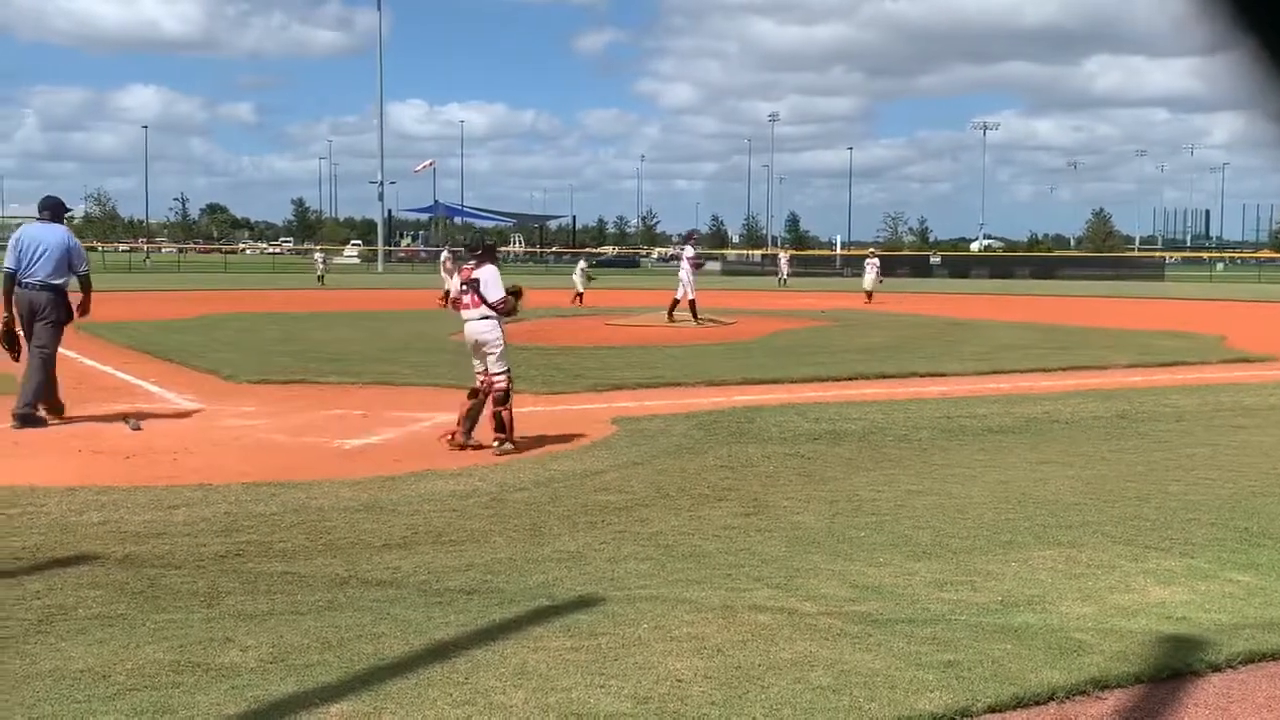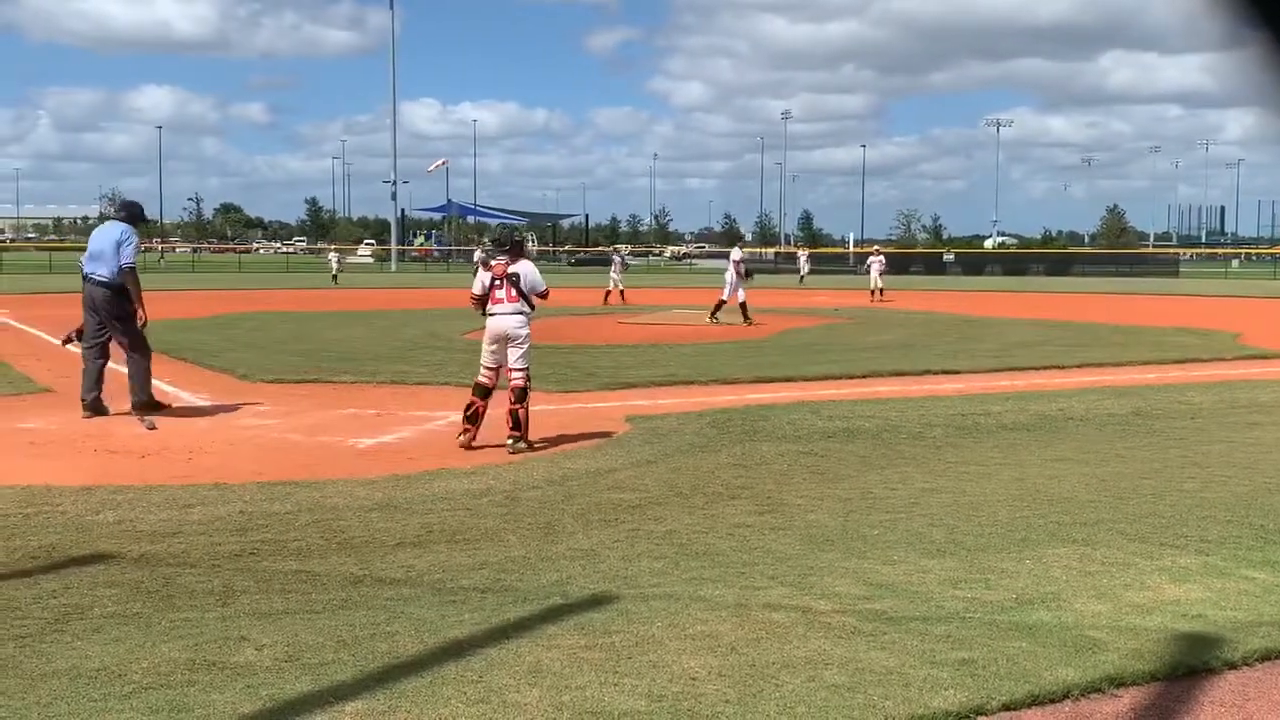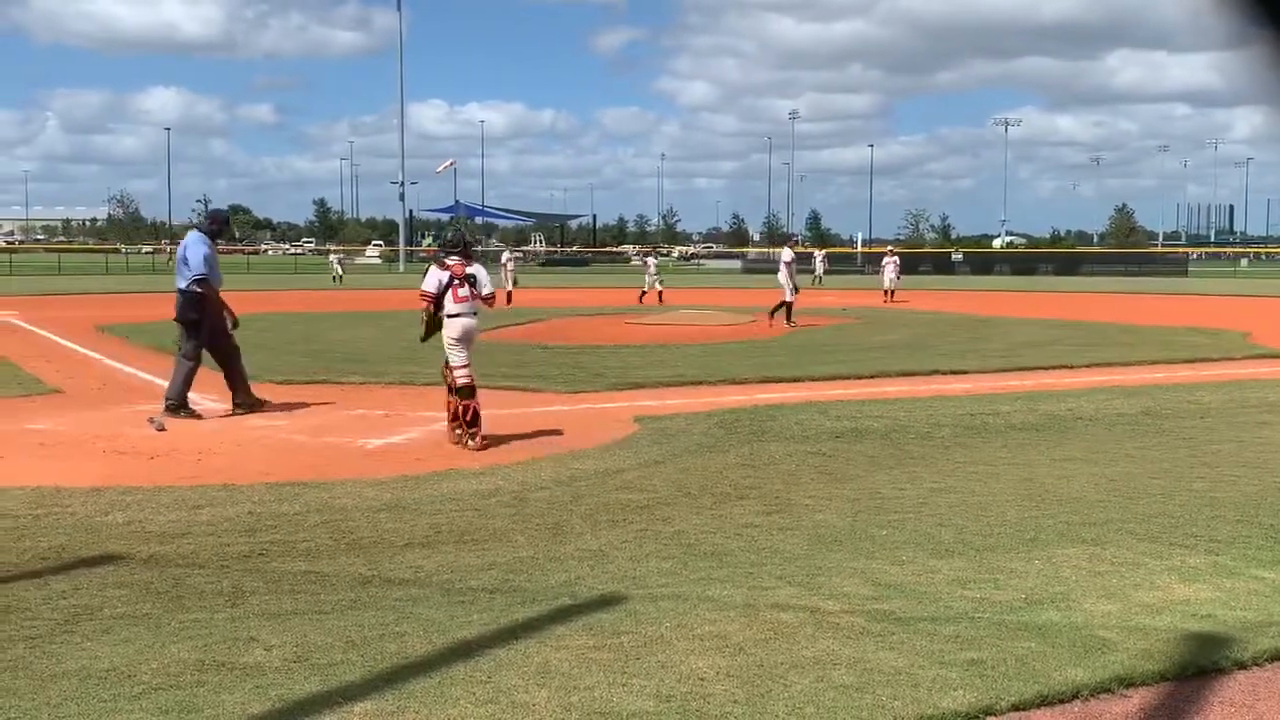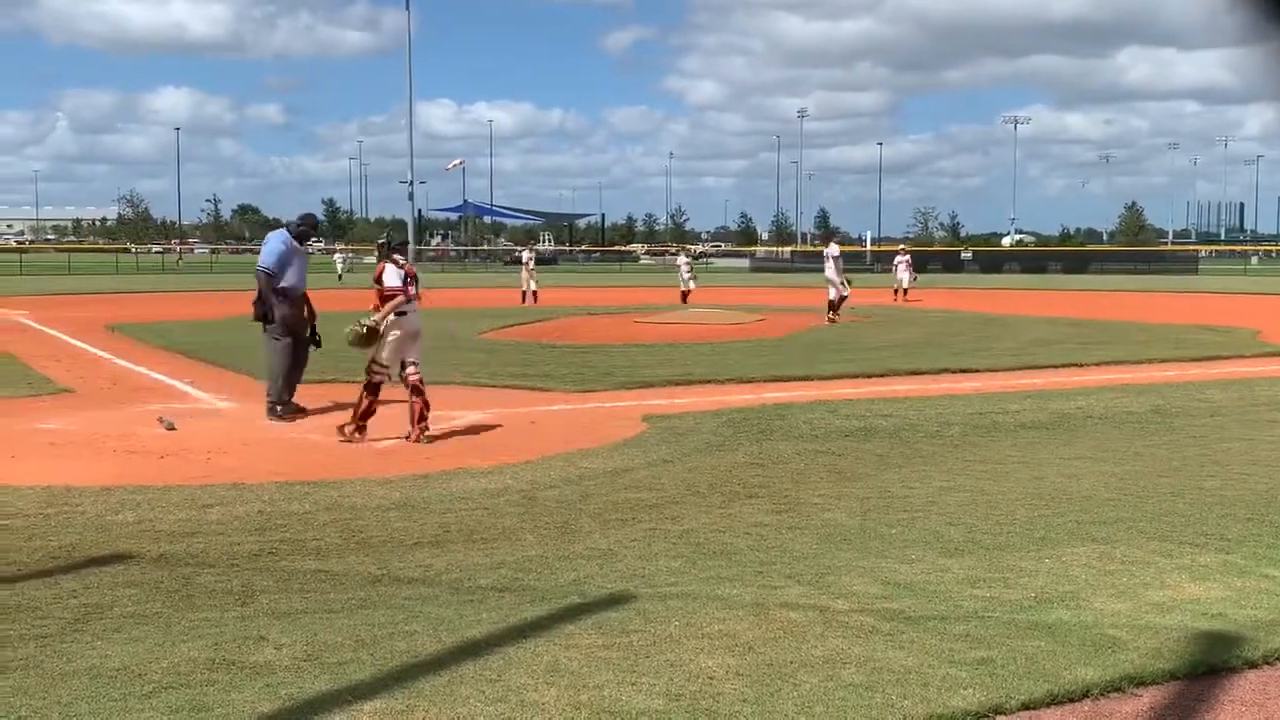
dt=0.7s
person 1, frame 1
left shoulder: (460, 273)
right shoulder: (489, 270)
left elbow: (454, 304)
right elbow: (502, 305)
right wrist: (512, 306)
left hip: (469, 329)
right hip: (489, 327)
left knee: (482, 381)
right knee: (500, 382)
left ankle: (461, 434)
right ankle: (502, 440)
person 1, frame 2
left shoulder: (485, 269)
right shoulder: (525, 265)
left elbow: (476, 303)
right elbow: (544, 294)
left hip: (493, 323)
right hip: (518, 323)
left knee: (486, 377)
right knee: (518, 379)
left ankle: (468, 432)
right ankle: (516, 438)
person 1, frame 3
left shoulder: (437, 269)
right shoulder: (475, 268)
left elbow: (427, 302)
right elbow: (490, 300)
left wrist: (428, 313)
left hip: (452, 324)
right hip: (472, 321)
left knee: (462, 378)
right knee: (452, 371)
left ankle: (474, 436)
right ankle: (456, 427)
person 1, frame 4
left shoulder: (388, 267)
right shoulder: (408, 267)
left elbow: (398, 298)
left wrist: (377, 318)
left hip: (396, 323)
right hip: (413, 321)
left knee: (376, 374)
right knee: (412, 375)
left ankle: (357, 428)
right ankle: (419, 429)
person 2, frame 1
left shoulder: (21, 232)
right shoulder: (66, 235)
right elbow: (82, 273)
right wrist: (86, 299)
left hip: (23, 296)
right hip: (51, 298)
left knee: (39, 350)
right knee: (41, 354)
left ankle: (51, 404)
right ankle: (24, 411)
person 2, frame 2
left shoulder: (98, 230)
right shoulder: (127, 232)
left elbow: (84, 267)
right elbow: (128, 270)
right wrist: (139, 306)
left hip: (90, 291)
right hip: (112, 295)
left knee: (93, 350)
right knee: (137, 348)
left ankle: (90, 403)
right ankle: (142, 401)
person 2, frame 3
left shoulder: (201, 241)
right shoulder: (197, 243)
right elbow: (202, 282)
right wrist: (227, 310)
left hip: (206, 305)
right hip: (196, 305)
left knee: (228, 350)
right knee: (189, 356)
left ankle: (244, 400)
right ankle: (174, 405)
person 2, frame 4
left shoulder: (298, 245)
right shoulder: (278, 241)
right elbow: (262, 273)
left wrist: (309, 307)
right wrist: (274, 305)
left hip: (293, 302)
right hip: (277, 302)
left knee: (299, 352)
right knee: (281, 349)
left ankle: (282, 400)
right ankle: (275, 403)
